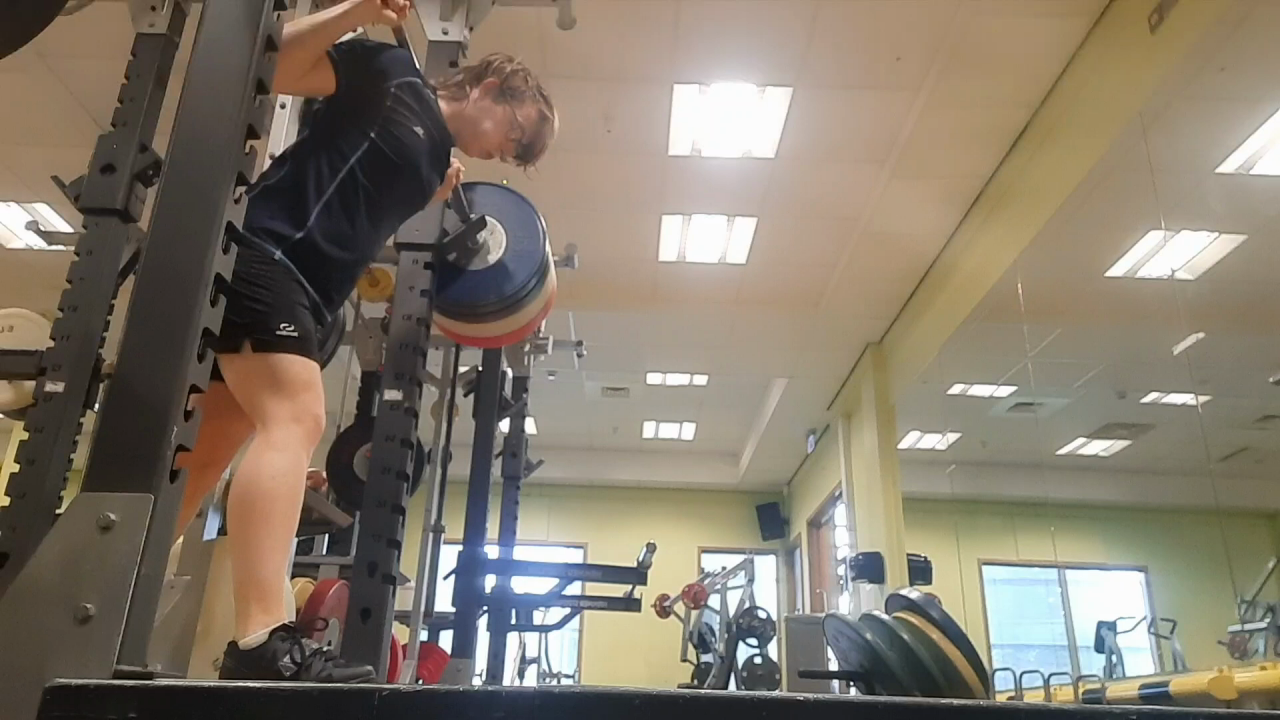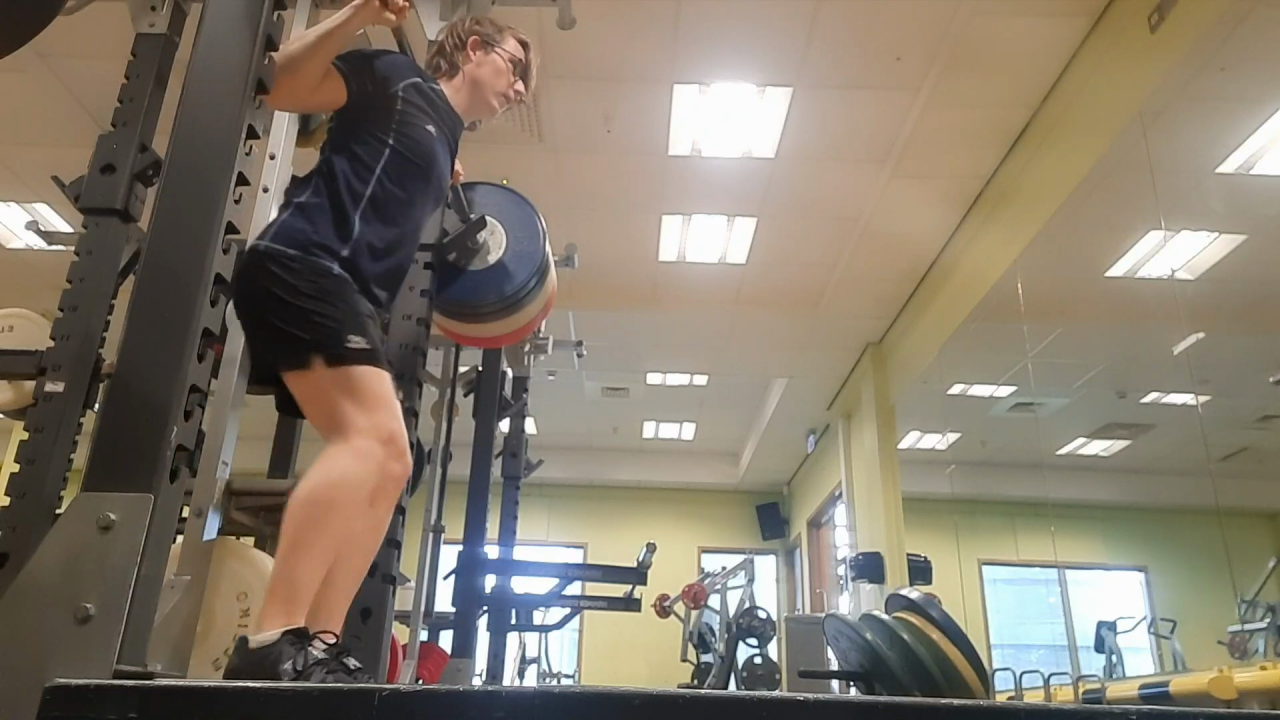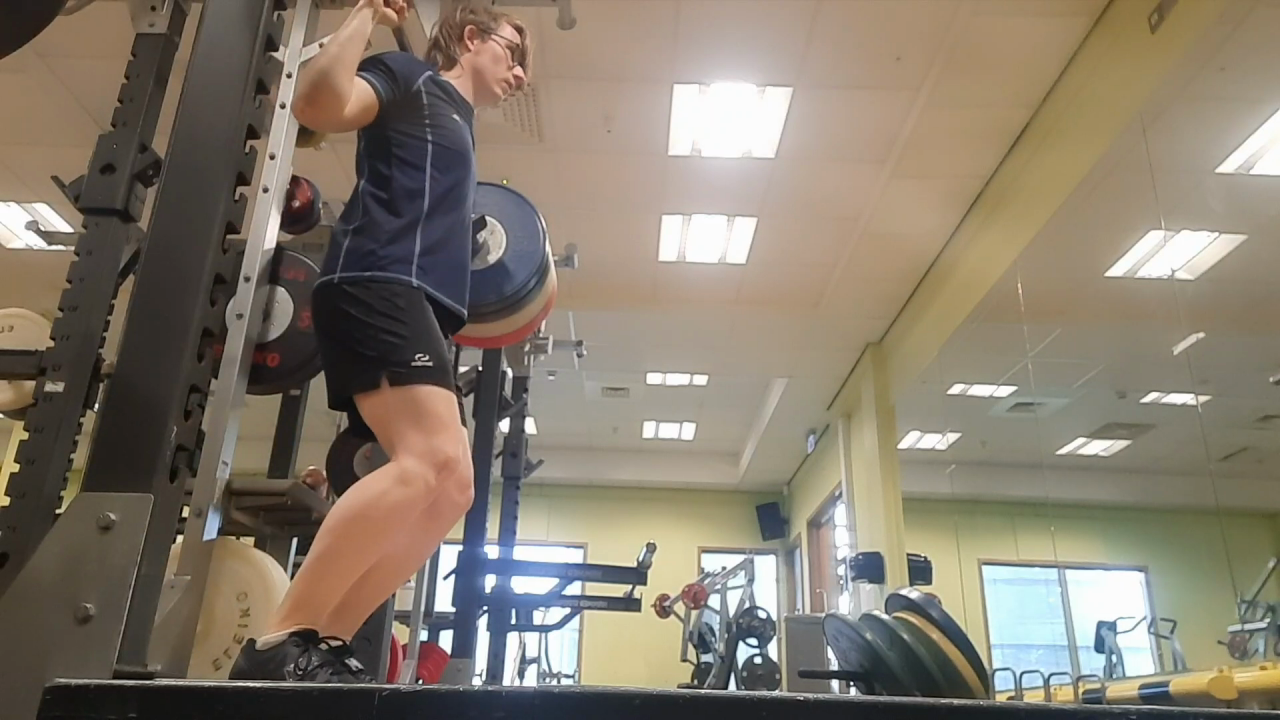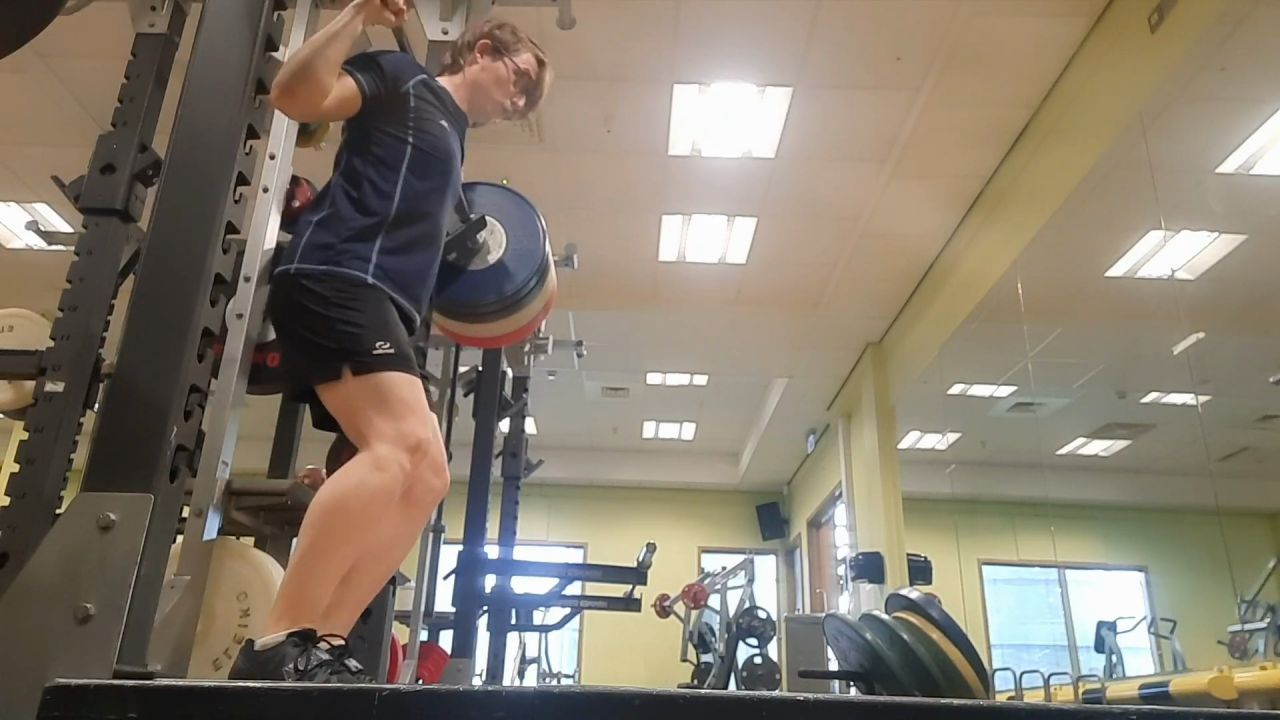
dt=1s
person 1, frame 1
left shoulder: (434, 161)
right shoulder: (390, 76)
right elbow: (272, 66)
left wrist: (434, 197)
left hip: (296, 286)
right hip: (258, 255)
left knee: (203, 455)
right knee: (294, 419)
right ankle: (262, 641)
person 1, frame 2
left shoulder: (445, 141)
right shoulder: (395, 79)
right elbow: (281, 83)
left wrist: (441, 193)
left hip: (341, 290)
right hip: (300, 267)
left knee: (386, 459)
right knee: (369, 437)
left ankle: (315, 645)
right ankle: (270, 642)
person 1, frame 3
left shoulder: (454, 124)
right shoulder: (409, 79)
right elbow: (317, 102)
left hip: (412, 304)
right hip: (378, 288)
left knee: (451, 486)
right knee: (426, 462)
left ankle: (322, 646)
right ankle: (279, 644)
person 1, frame 4
left shoulder: (450, 136)
right shoulder: (401, 79)
right elbow: (296, 93)
left wrist: (450, 198)
left hip: (377, 304)
right hip: (336, 281)
left knee: (426, 474)
right knee: (398, 446)
left ankle: (319, 646)
right ankle: (278, 645)
